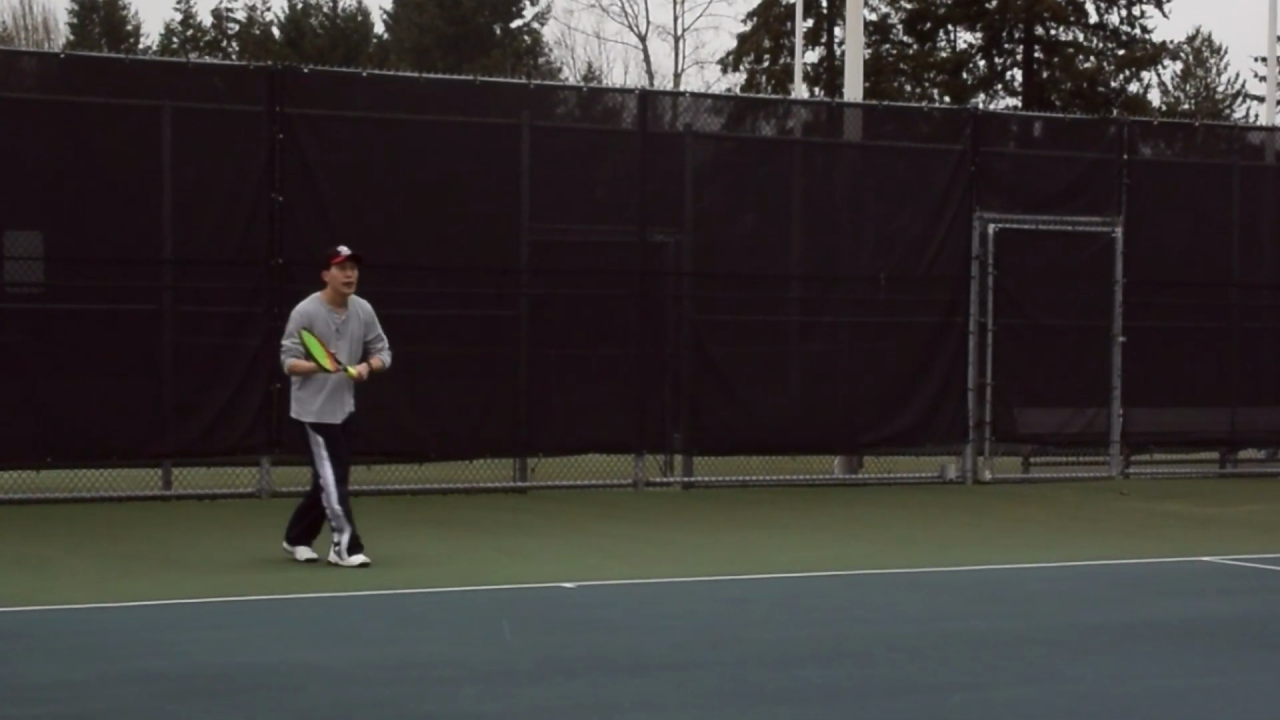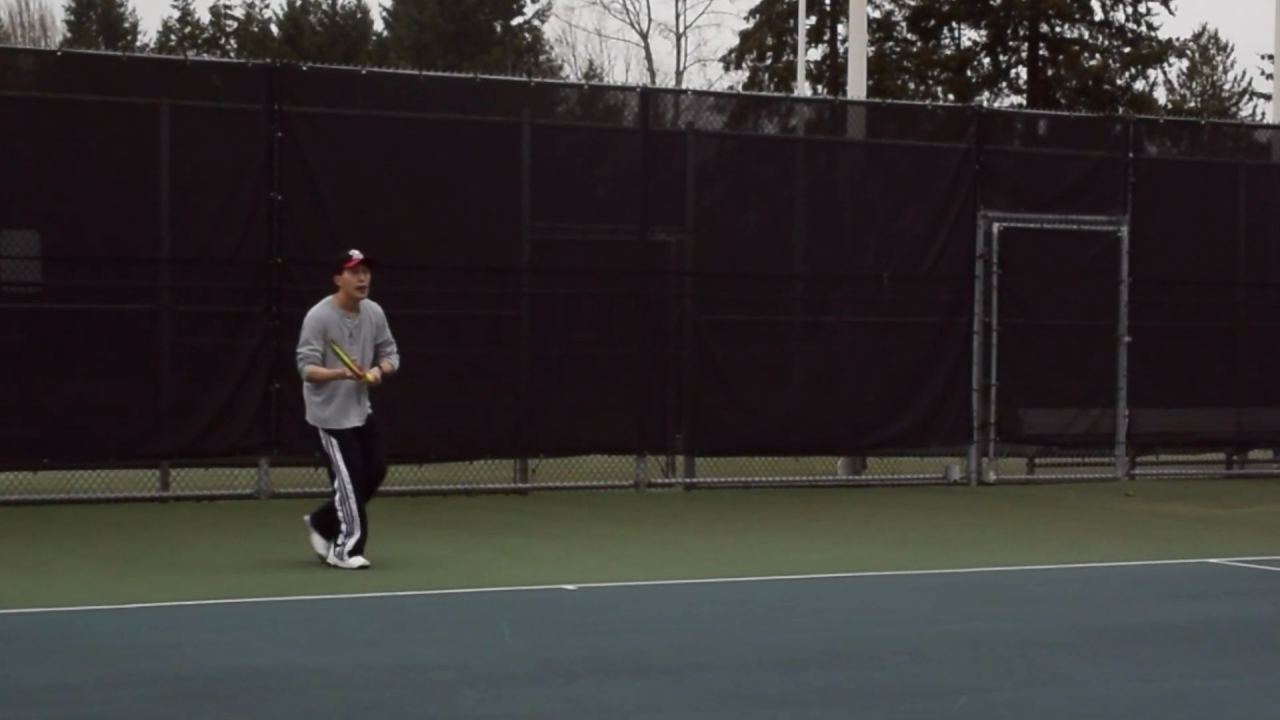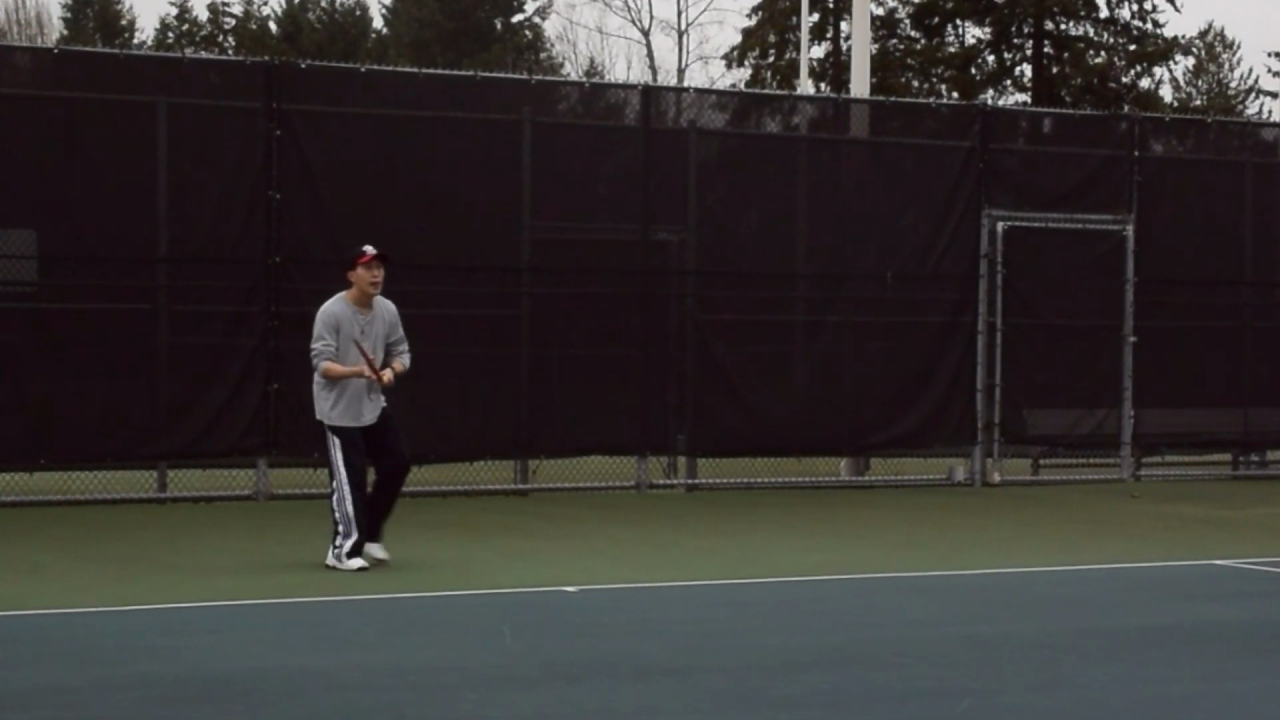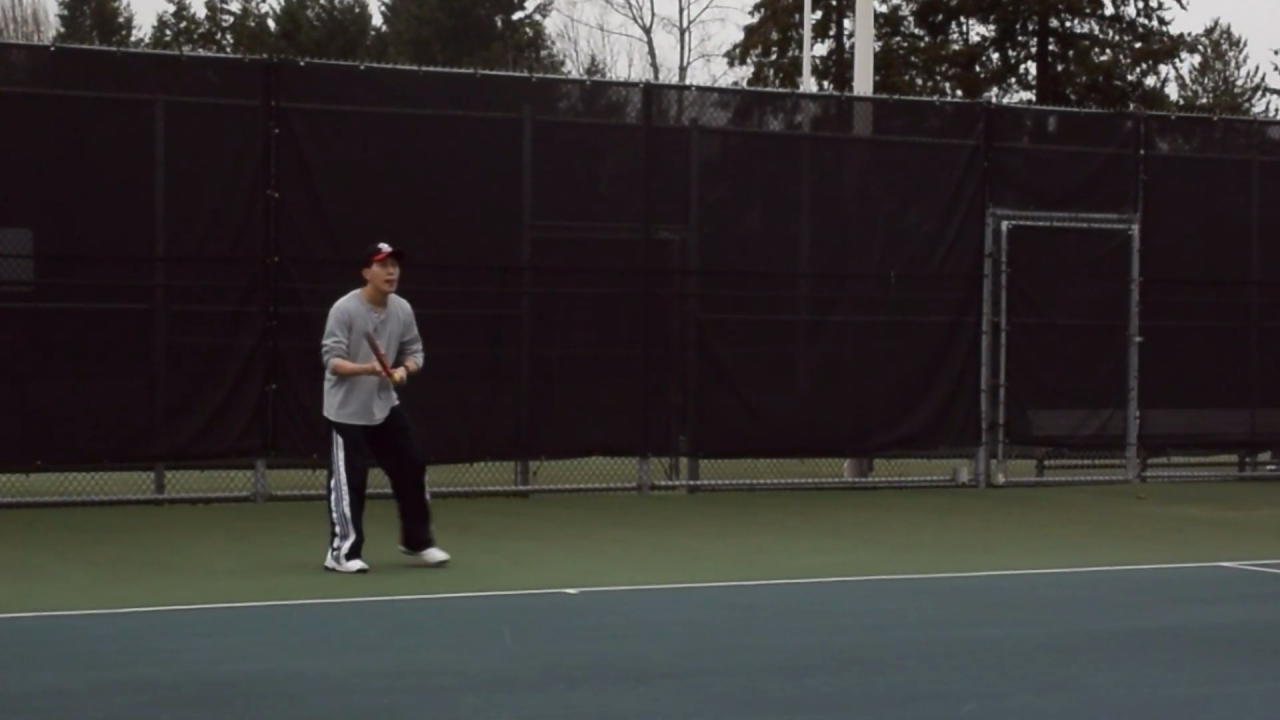
dt=0.2s
person 1, frame 1
left shoulder: (364, 310)
right shoulder: (305, 312)
left elbow: (382, 352)
right elbow: (288, 362)
left wrist: (366, 366)
right wrist: (318, 366)
left hip: (343, 406)
right hip: (313, 408)
left knee: (330, 476)
right knee: (333, 475)
left ankle: (297, 539)
right ankle: (346, 547)
person 1, frame 2
left shoulder: (375, 313)
right shoulder: (318, 317)
left elbow: (391, 354)
right elbow: (306, 368)
left wrist: (379, 370)
right wrist: (340, 373)
left hip: (361, 408)
right hip: (329, 412)
left knee: (375, 470)
right knee: (350, 477)
left ankle: (321, 523)
right ankle: (346, 548)
person 1, frame 3
left shoulder: (388, 310)
right shoulder: (331, 312)
left elbow: (401, 353)
right elbow: (321, 363)
left wrist: (391, 370)
right wrist: (356, 371)
left hip: (374, 405)
right hip: (339, 410)
left knee: (398, 463)
right knee: (350, 478)
left ankle: (369, 533)
right ankle: (344, 550)
person 1, frame 4
left shoulder: (403, 309)
right shoulder: (344, 309)
left elbow: (415, 352)
right elbow: (332, 360)
left wrist: (404, 369)
right wrist: (367, 368)
left hip: (386, 405)
right hip: (348, 409)
left knee: (412, 466)
right knee: (349, 479)
left ankle: (418, 542)
right ankle: (342, 553)
